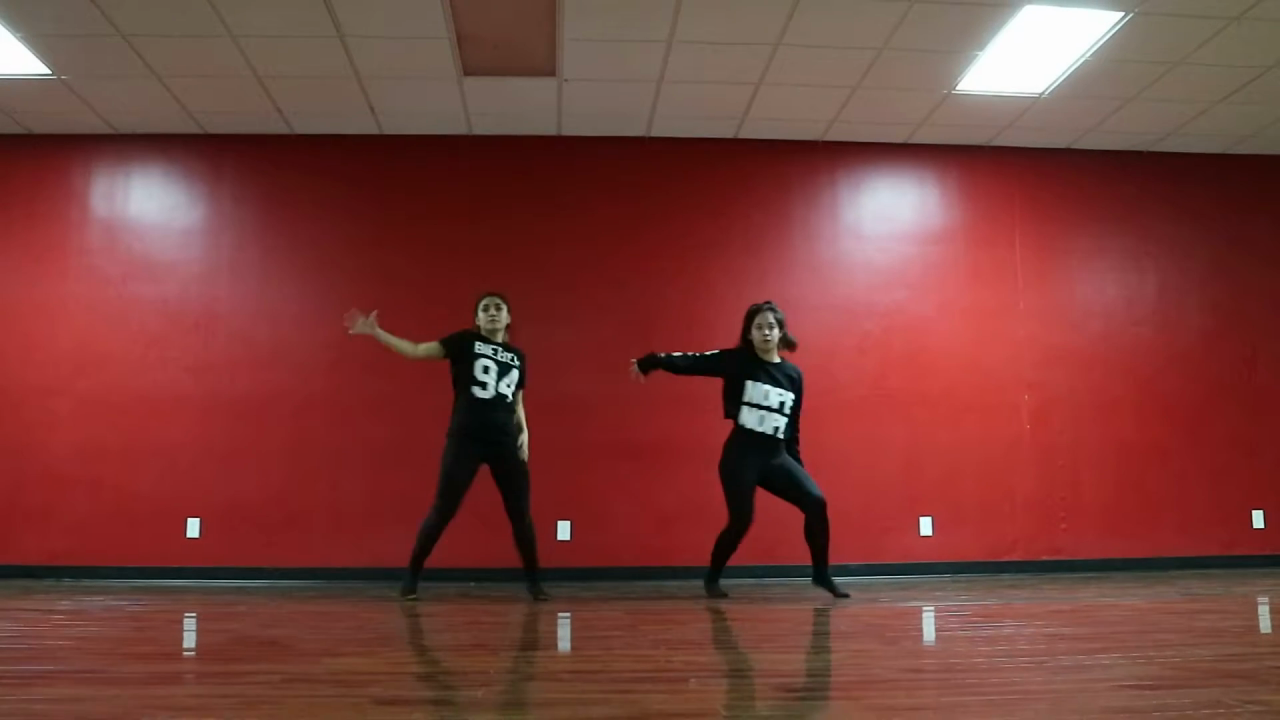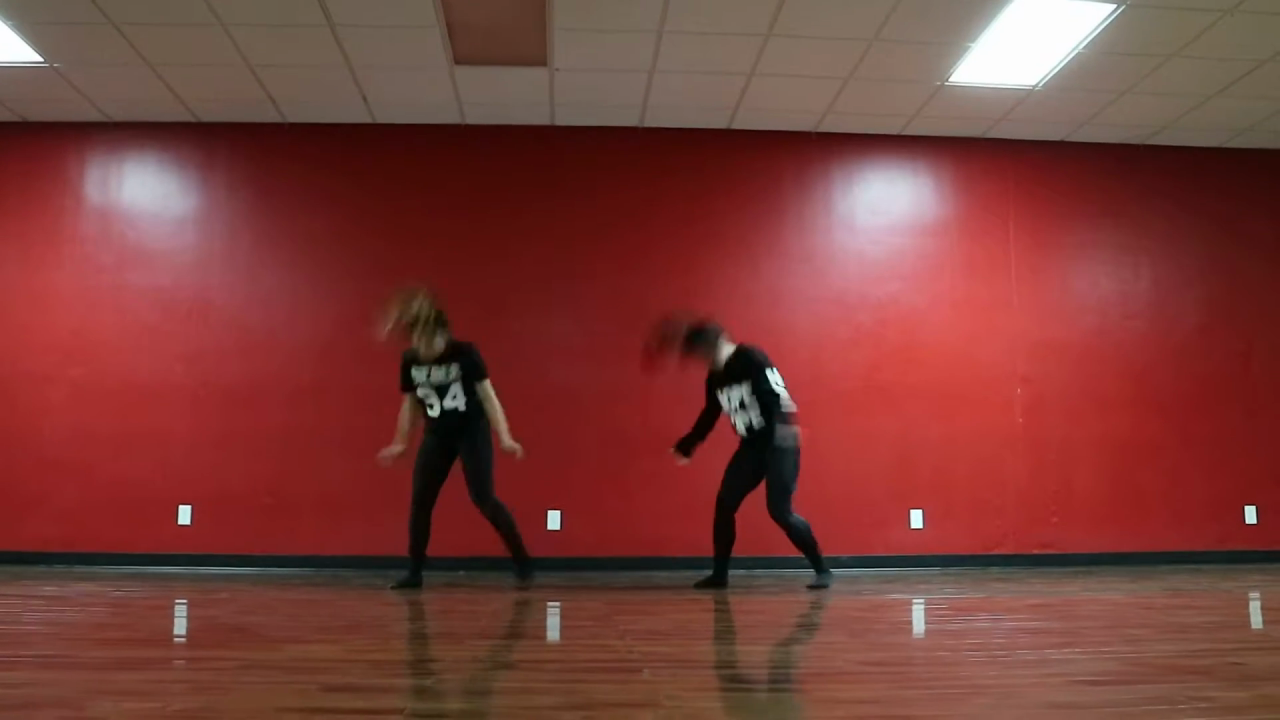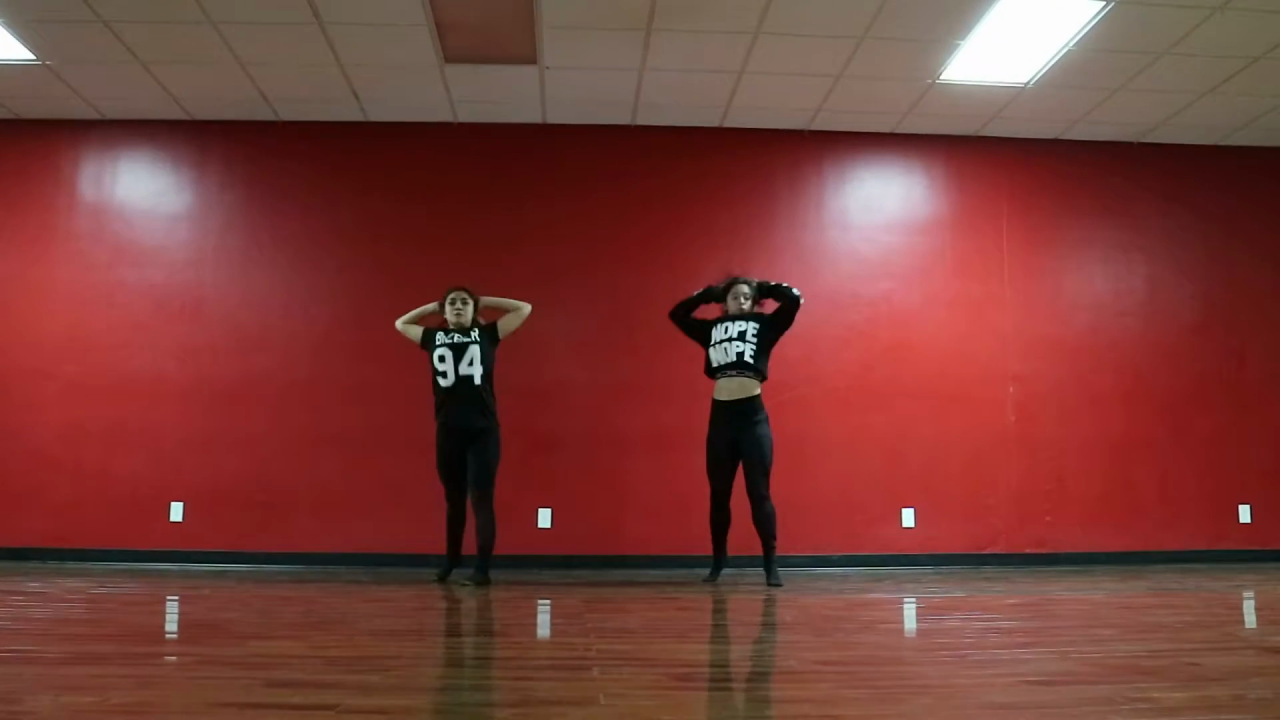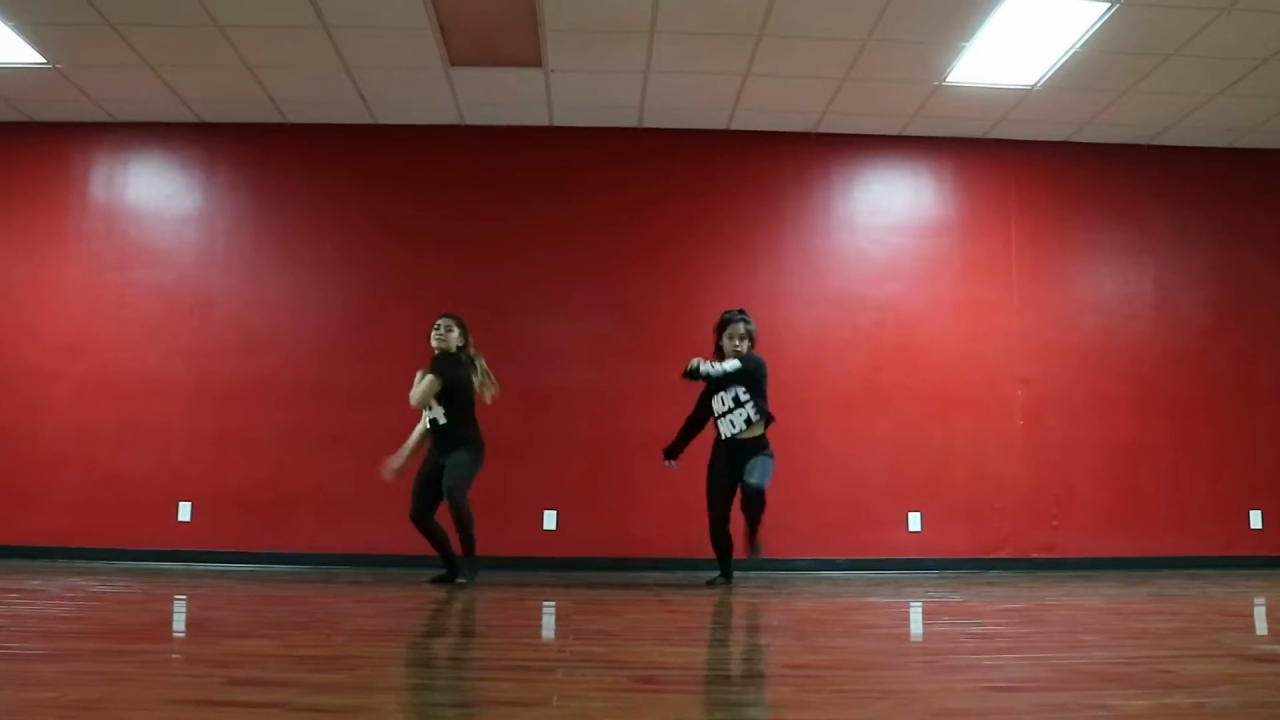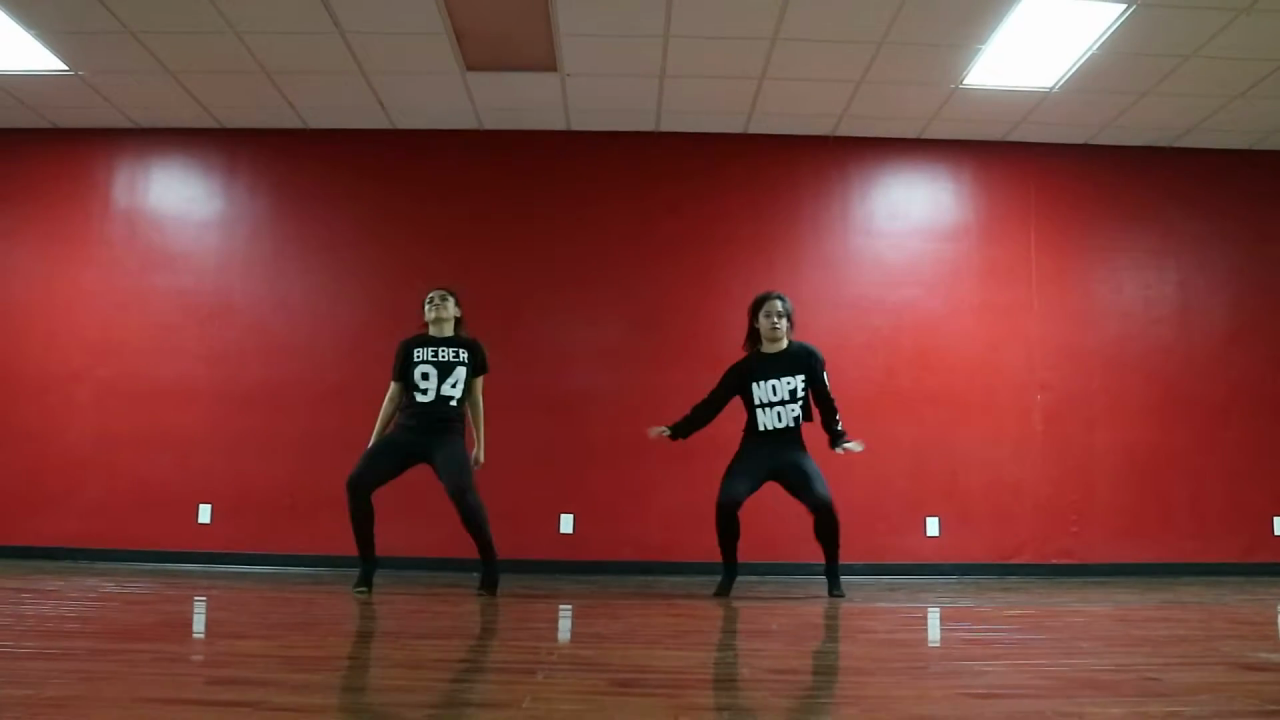
dt=1s
person 1, frame 1
left shoulder: (518, 357)
right shoulder: (466, 341)
right elbow: (417, 352)
left wrist: (525, 432)
right wrist: (376, 333)
left hip: (506, 441)
right hip: (466, 438)
left knee: (520, 511)
right knee: (443, 509)
left ankle: (533, 580)
right ankle: (412, 575)
person 1, frame 2
left shoulder: (464, 353)
right shoulder: (409, 361)
left elbow: (487, 396)
right elbow: (409, 405)
left wrist: (505, 437)
right wrist: (400, 442)
left hip: (472, 433)
right hip: (436, 437)
left knee: (483, 498)
right knee: (420, 501)
left ankle: (523, 561)
right ankle: (414, 573)
person 1, frame 3
left shoulder: (487, 333)
right shoulder: (434, 337)
left elbow: (525, 308)
right elbow: (400, 323)
left wrist: (484, 301)
right wrist: (434, 307)
left hip: (483, 431)
right hip: (448, 431)
left knee: (481, 500)
right knee: (454, 499)
left ankle: (482, 569)
right ankle: (451, 558)
person 1, frame 4
left shoulder: (443, 361)
right shoulder: (439, 367)
left elbow: (417, 400)
right elbow: (426, 422)
left wrist: (419, 382)
right wrist: (402, 455)
left hip: (466, 449)
right hip: (438, 451)
left knee: (453, 494)
right knee: (419, 513)
left ankle: (468, 563)
right ankle: (453, 567)
person 1, frame 5
left shoulder: (471, 349)
right shoulder: (409, 347)
left elbow: (474, 399)
right elbow: (394, 396)
left wrist: (479, 444)
right wrist: (374, 441)
left hip: (448, 436)
right hip: (406, 433)
left knee: (461, 492)
right knee: (356, 484)
left ankle: (490, 570)
right ankle: (367, 568)
person 2, frame 1
left shoulder: (793, 375)
right shoulder: (735, 360)
left elbow: (793, 423)
right elbow: (692, 362)
left wrist: (794, 459)
right wrist: (649, 362)
left hip: (776, 456)
right hip: (741, 454)
left knee: (816, 502)
right knee: (740, 522)
left ankle: (822, 574)
right ankle: (712, 578)
person 2, frame 2
left shoulder: (752, 360)
right shoulder: (714, 378)
left elbow: (775, 390)
right elbow: (708, 417)
left wrist: (785, 421)
right wrist: (686, 446)
left hip: (778, 444)
right hip: (750, 447)
left knee: (779, 511)
right knee: (724, 505)
left ankle: (821, 569)
right ankle: (719, 574)
person 2, frame 3
left shoulder: (763, 324)
right shoulder: (712, 329)
left elbow: (793, 300)
right elbow: (677, 314)
left wrist: (762, 288)
right wrist: (712, 294)
left hip: (753, 419)
right hip: (720, 419)
left knee: (759, 494)
right knee: (719, 495)
left ankle: (771, 565)
right ankle: (718, 562)
person 2, frame 4
left shoulder: (753, 365)
right shoulder: (713, 383)
left elbow: (715, 371)
right elbow: (696, 420)
left wrist: (696, 368)
right wrist: (673, 451)
left hip: (757, 452)
right hip: (724, 456)
left knee: (753, 486)
right knee: (717, 519)
left ankle: (752, 534)
right ankle: (725, 571)
person 2, frame 5
left shoulder: (807, 355)
right shoulder: (744, 368)
left elbow: (824, 401)
right elbow: (712, 404)
left wrist: (838, 438)
right wrist: (675, 430)
left hip: (792, 449)
right hip: (755, 449)
left knee: (823, 504)
right knee: (726, 502)
left ankle: (833, 576)
right ankle: (729, 573)
